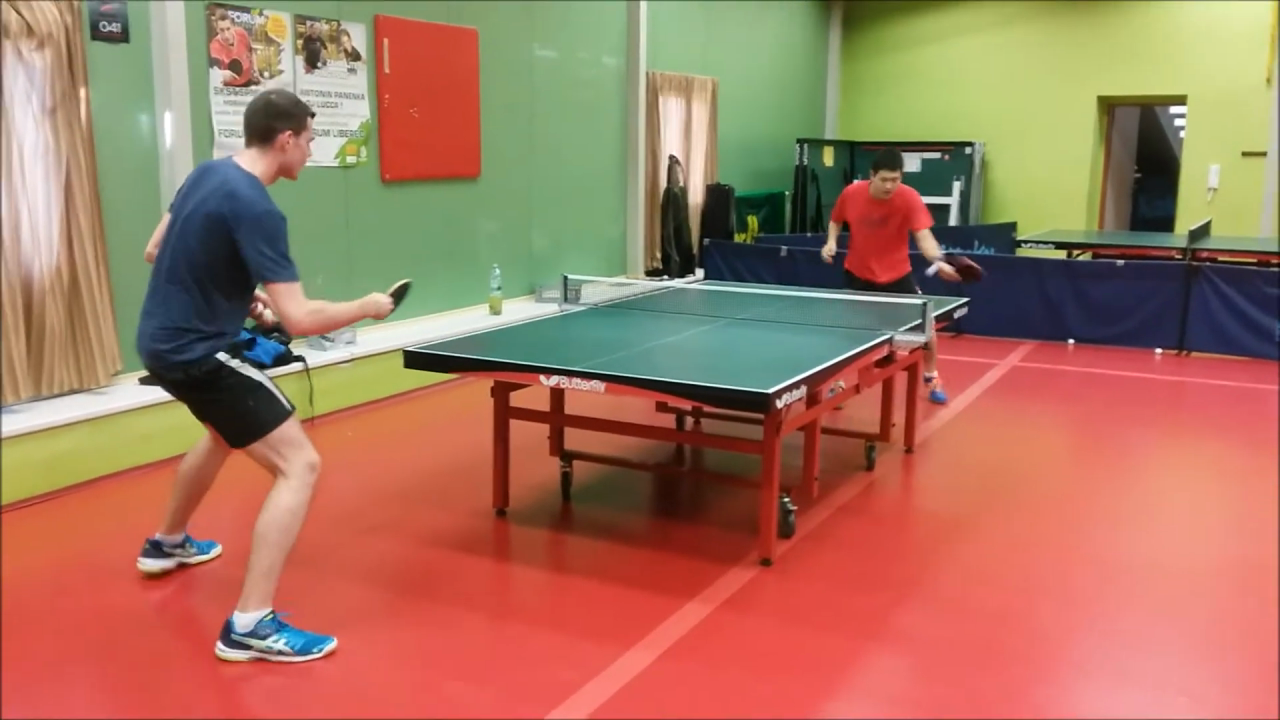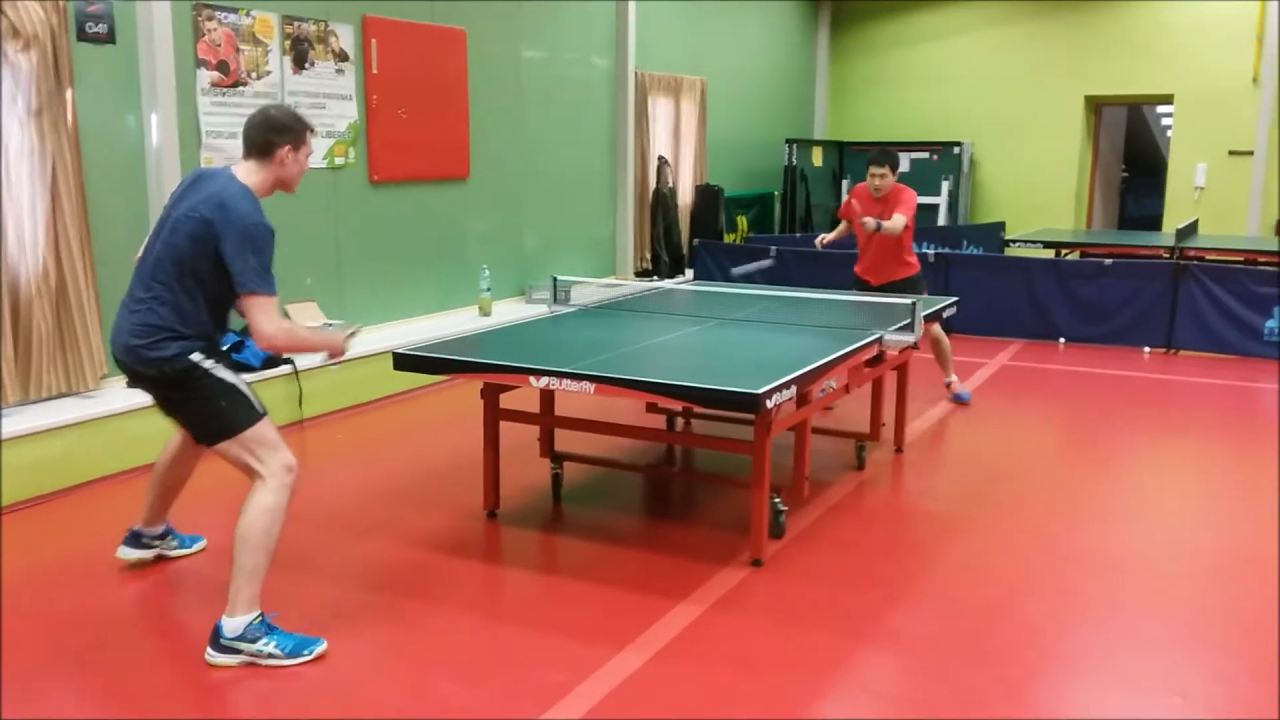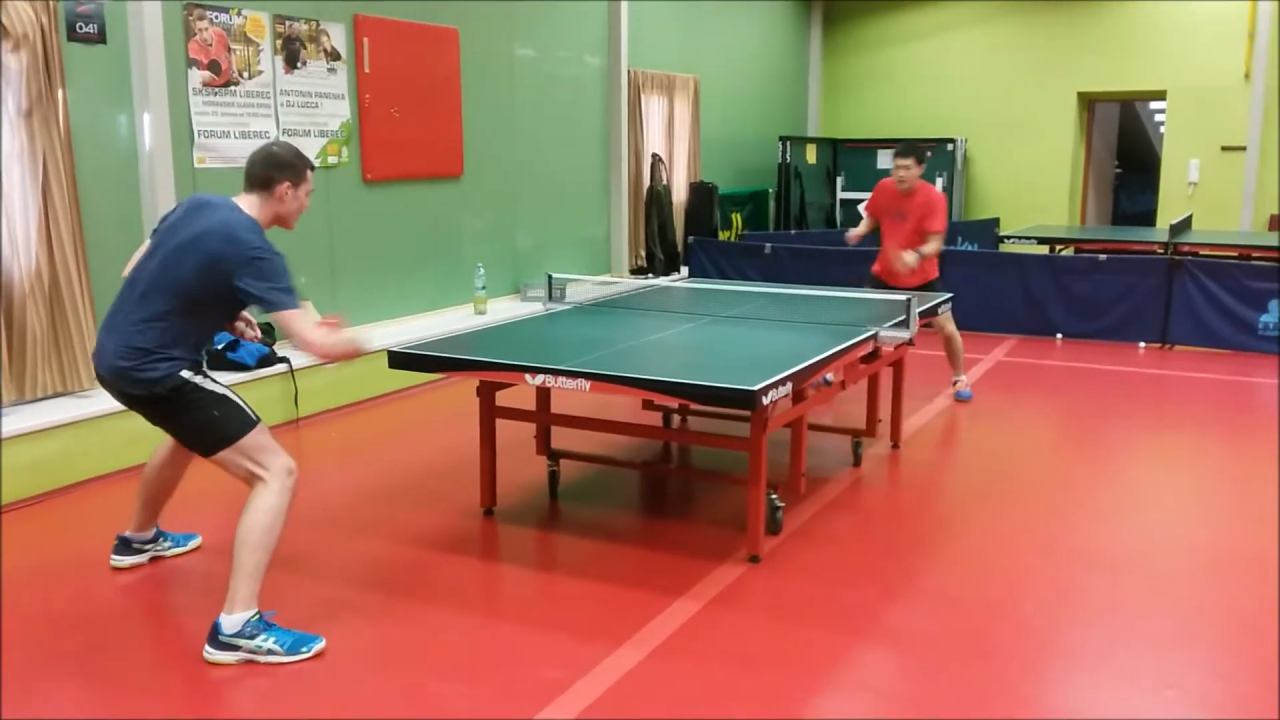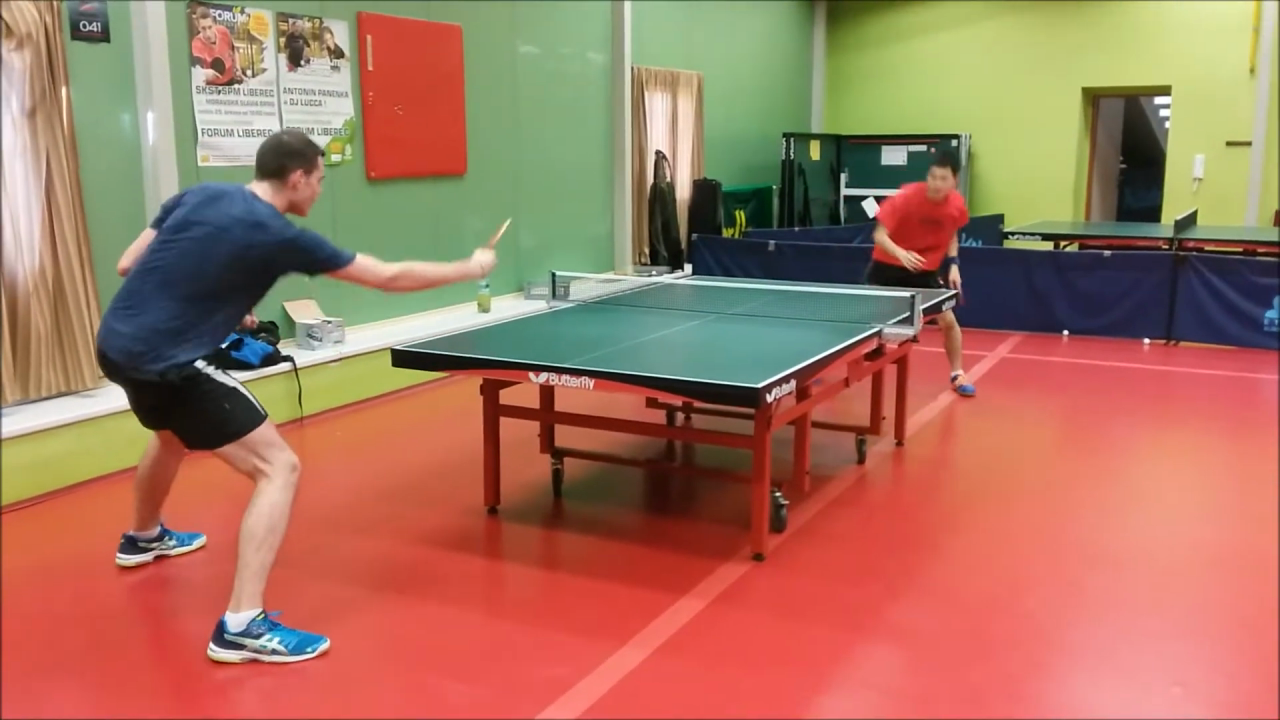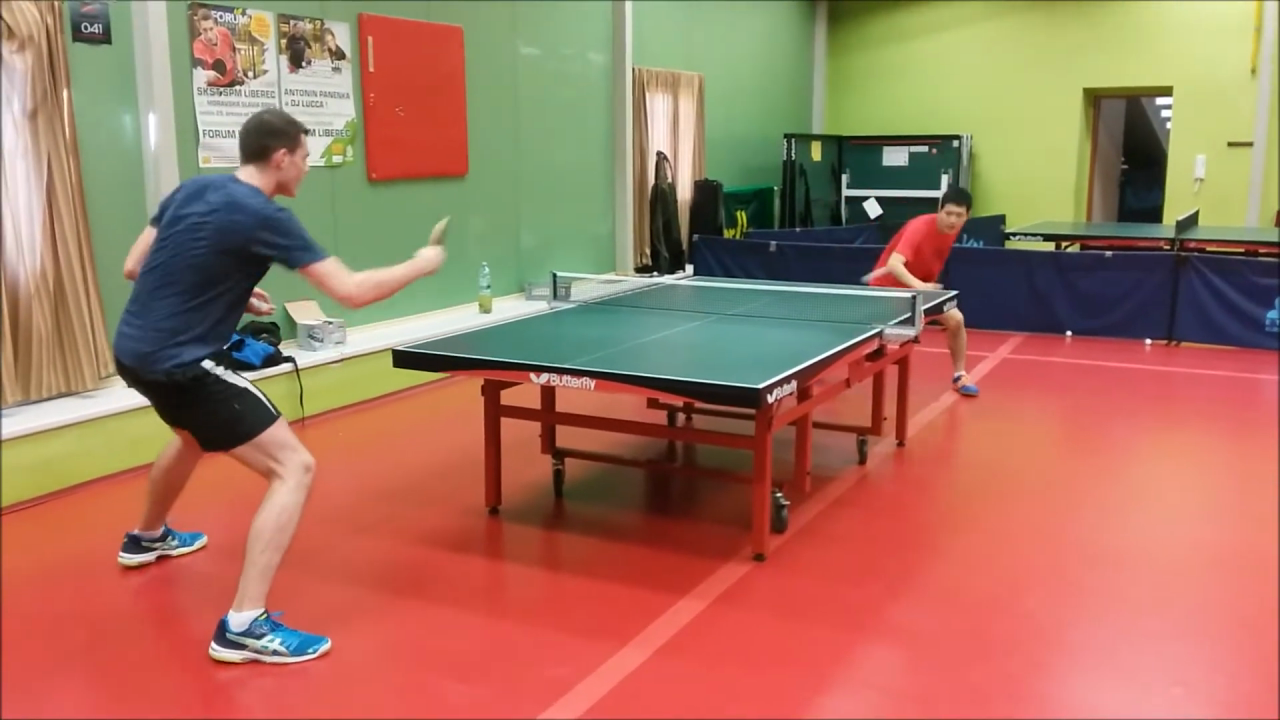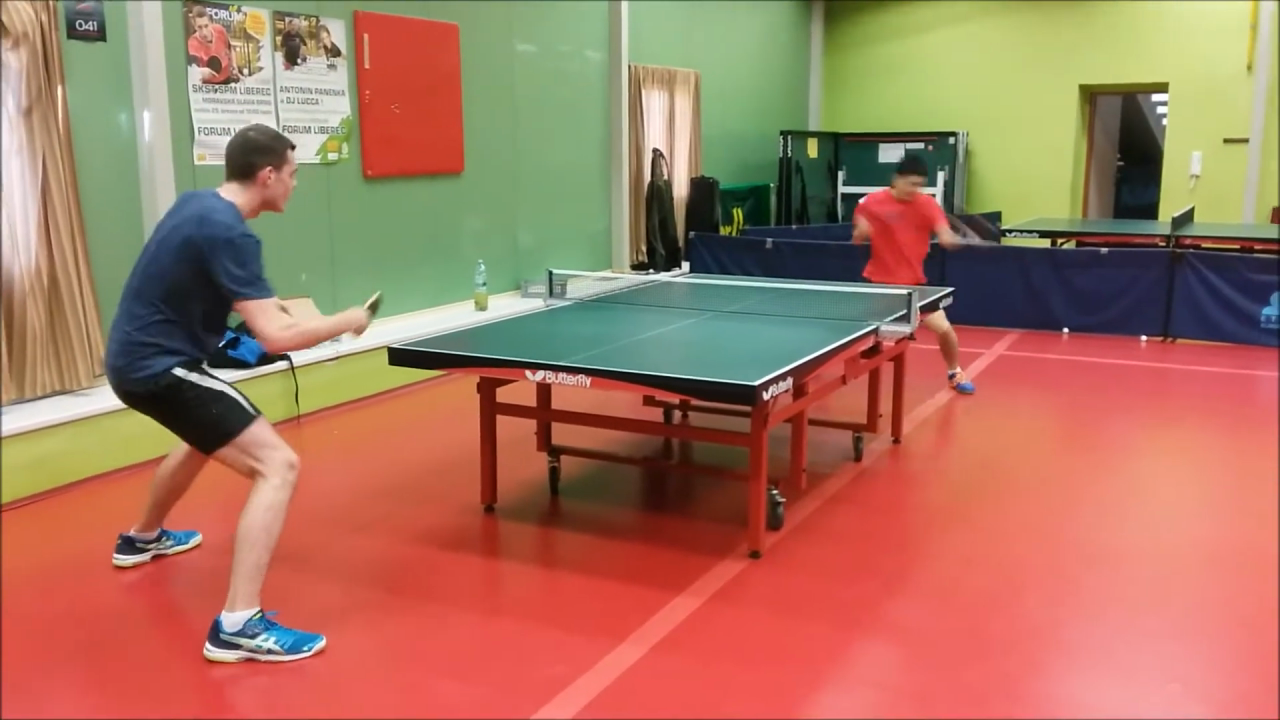
dt=0.2s
person 1, frame 1
left shoulder: (206, 173)
right shoulder: (255, 210)
left elbow: (155, 250)
right elbow: (299, 318)
right wrist: (370, 305)
left hip: (161, 340)
right hip: (196, 353)
left knee: (227, 432)
right knee: (299, 466)
left ankle: (167, 542)
right ankle: (250, 625)
person 1, frame 2
left shoulder: (204, 179)
right shoulder: (246, 221)
left elbow: (152, 256)
right elbow: (271, 335)
right wrist: (331, 339)
left hip: (135, 339)
right hip: (171, 353)
left knee: (200, 428)
right knee: (276, 467)
left ankle: (148, 532)
right ankle: (238, 630)
person 1, frame 3
left shoulder: (192, 210)
right shoulder: (249, 253)
left elbow: (134, 273)
right elbow: (317, 342)
right wrist: (352, 343)
left hip: (112, 356)
right hip: (158, 374)
left knee: (189, 436)
right knee: (276, 472)
left ankle: (141, 537)
right ankle: (238, 626)
person 1, frame 4
left shoulder: (197, 195)
right shoulder: (279, 235)
left elbow: (127, 265)
right elbow: (389, 277)
right wrist: (470, 268)
left hip: (118, 343)
right hip: (167, 363)
left knee: (172, 435)
right knee: (278, 470)
left ankle: (141, 538)
right ankle: (241, 625)
person 1, frame 5
left shoulder: (194, 188)
right shoulder: (267, 216)
left elbow: (134, 266)
right elbow: (350, 290)
right wrist: (420, 264)
left hip: (135, 347)
right hip: (176, 362)
left knee: (193, 437)
right knee: (292, 468)
left ankle: (145, 538)
right ankle: (242, 626)
person 1, frame 6
left shoulder: (196, 205)
right shoulder: (230, 235)
right elbow: (277, 336)
left wrist: (249, 296)
right wrist: (347, 320)
left hip: (135, 357)
right hip: (157, 368)
left knee: (212, 433)
right knee: (277, 466)
left ankle: (142, 536)
right ankle: (236, 625)
person 2, frame 1
left shoulder: (910, 199)
right shoulder: (851, 193)
left elbow: (925, 236)
right elbow: (835, 220)
left wrist: (939, 261)
right wrist: (831, 241)
left hip: (897, 274)
right hip: (858, 274)
left ankle: (931, 377)
right ankle: (839, 381)
person 2, frame 2
left shoulder: (905, 196)
right shoulder: (857, 193)
left elbow: (896, 227)
left wrist: (875, 225)
right wrist: (833, 235)
left hip: (903, 275)
right hip: (866, 276)
left knee: (933, 331)
left ankle: (952, 380)
person 2, frame 3
left shoulder: (933, 197)
right shoulder: (883, 188)
left elbow: (936, 243)
right elbow: (869, 218)
left wrist: (916, 256)
right wrist: (858, 231)
left hip: (923, 278)
right hip: (884, 275)
left knee: (947, 330)
left ankle: (960, 379)
person 2, frame 4
left shoulder: (957, 204)
right shoulder: (905, 197)
right elbow: (879, 234)
left wrist: (953, 265)
right wrist: (900, 253)
left hip: (924, 268)
right hip: (888, 263)
left knee: (948, 320)
left ankle: (956, 374)
person 2, frame 5
left shoulder: (951, 230)
right shoulder: (919, 229)
right elbow: (894, 265)
right wrist: (918, 284)
left hip: (922, 286)
right hip: (890, 287)
left knee: (956, 321)
left ankle: (959, 376)
person 2, frame 6
left shoulder: (927, 204)
right shoulder: (872, 201)
left elbow: (947, 239)
right elbow: (858, 236)
left wrist: (952, 238)
right wrist: (860, 229)
left hip: (912, 280)
right hip: (877, 279)
left knee: (943, 328)
left ankle: (955, 372)
